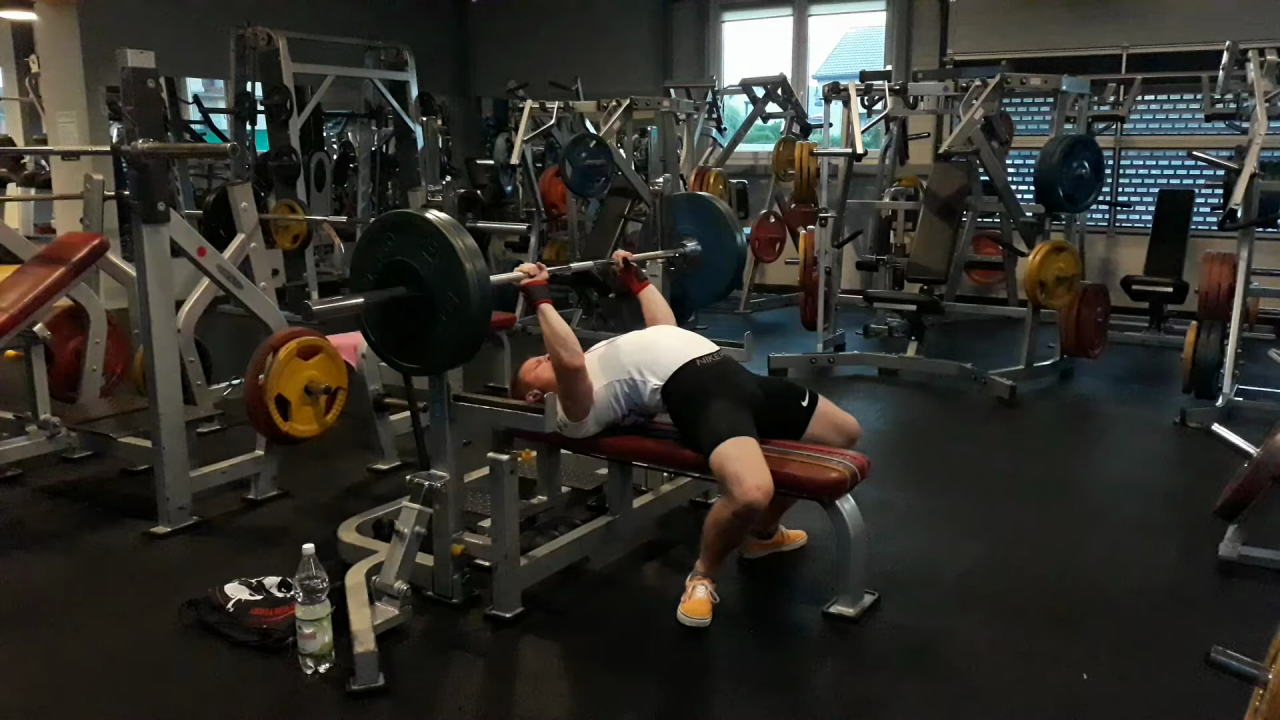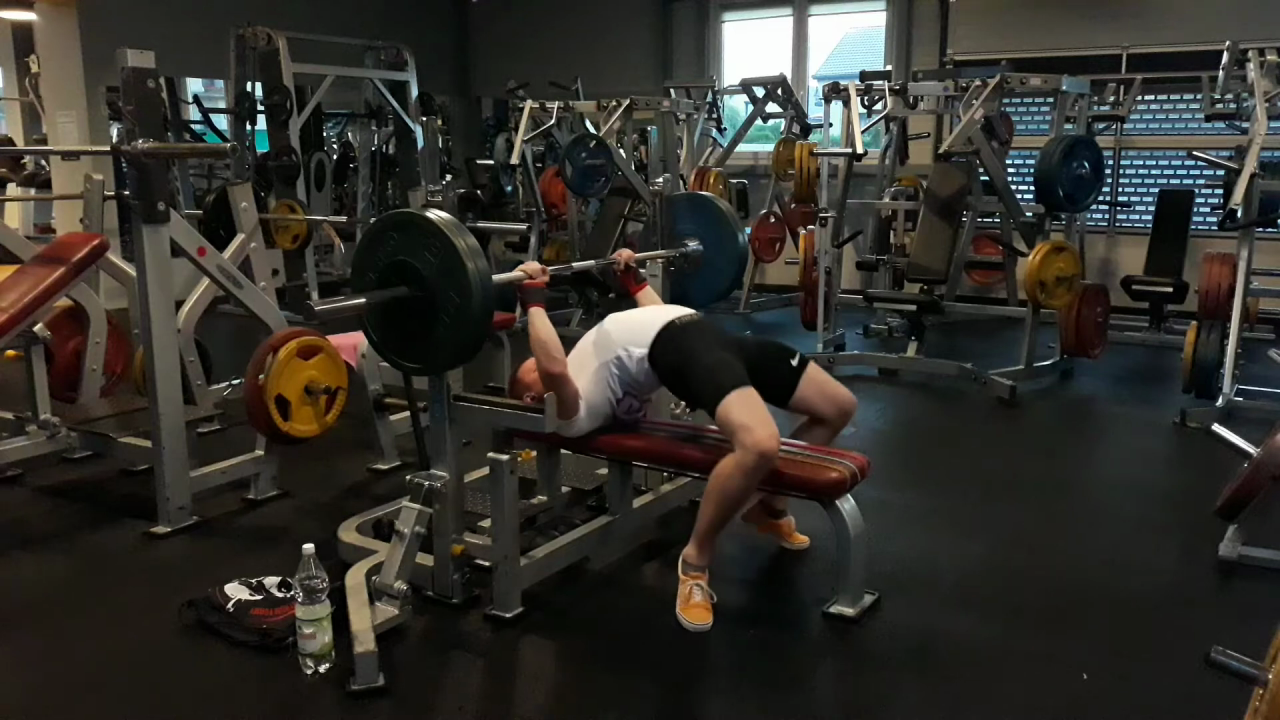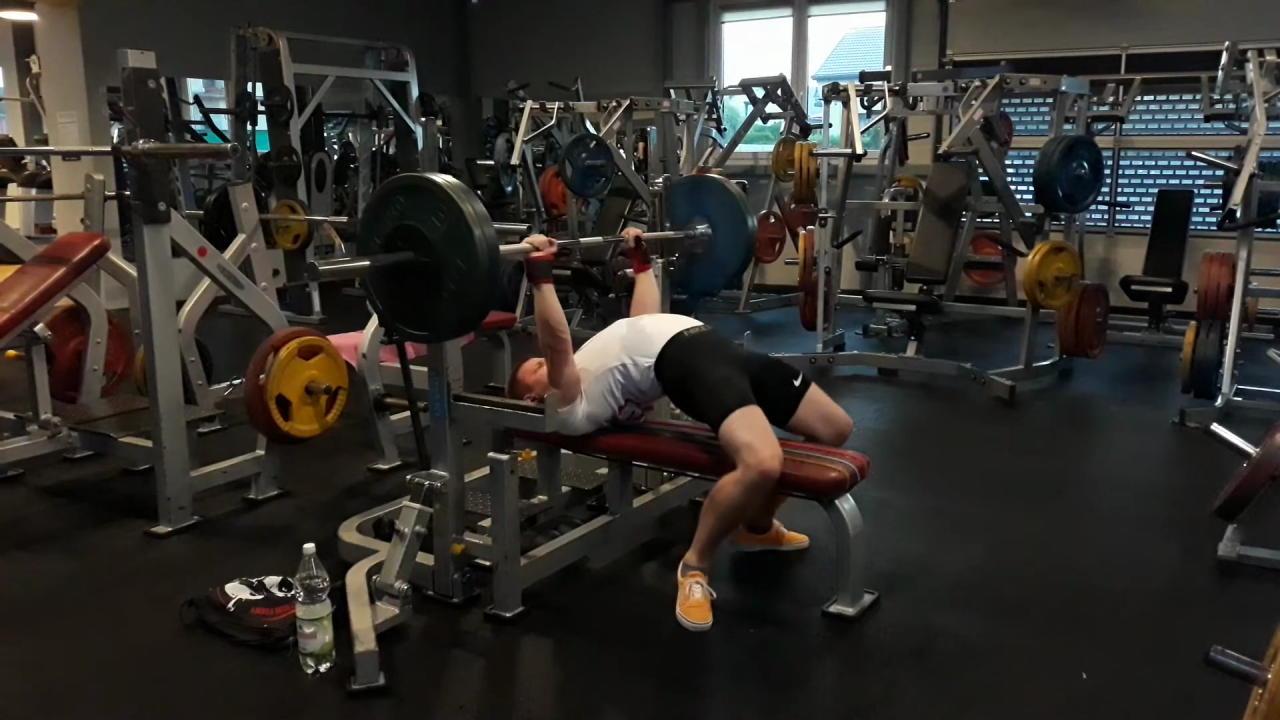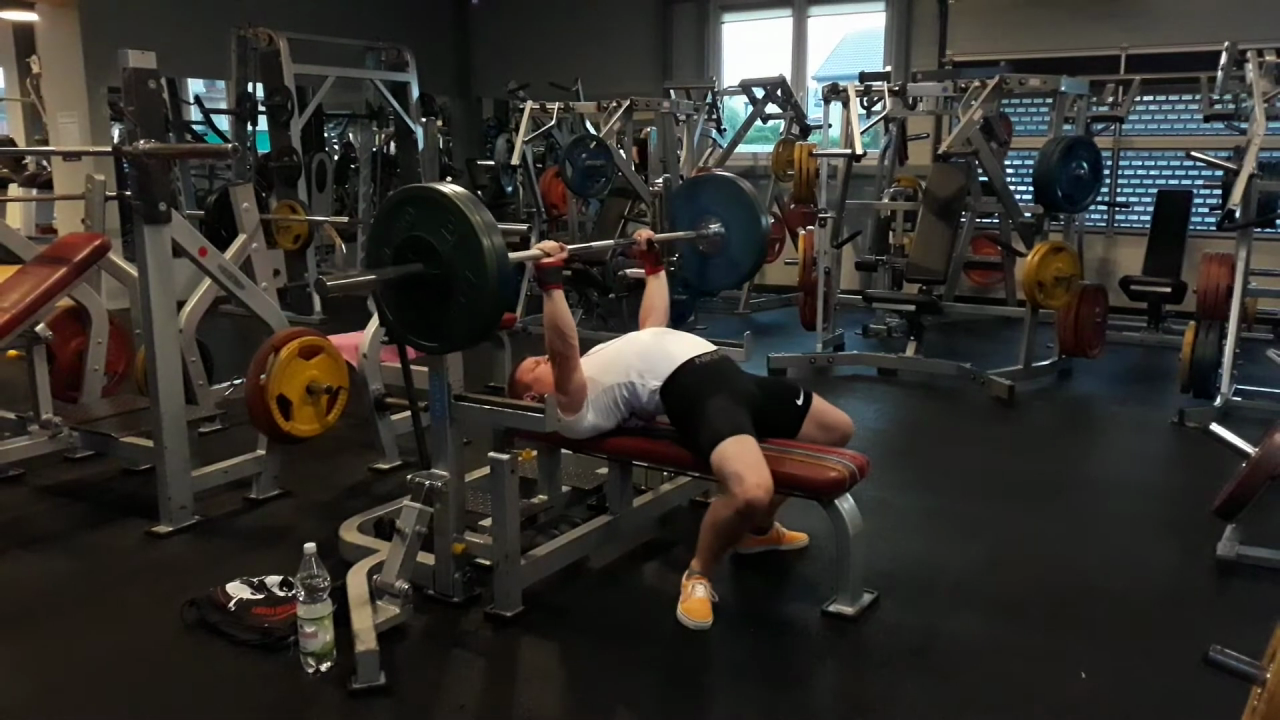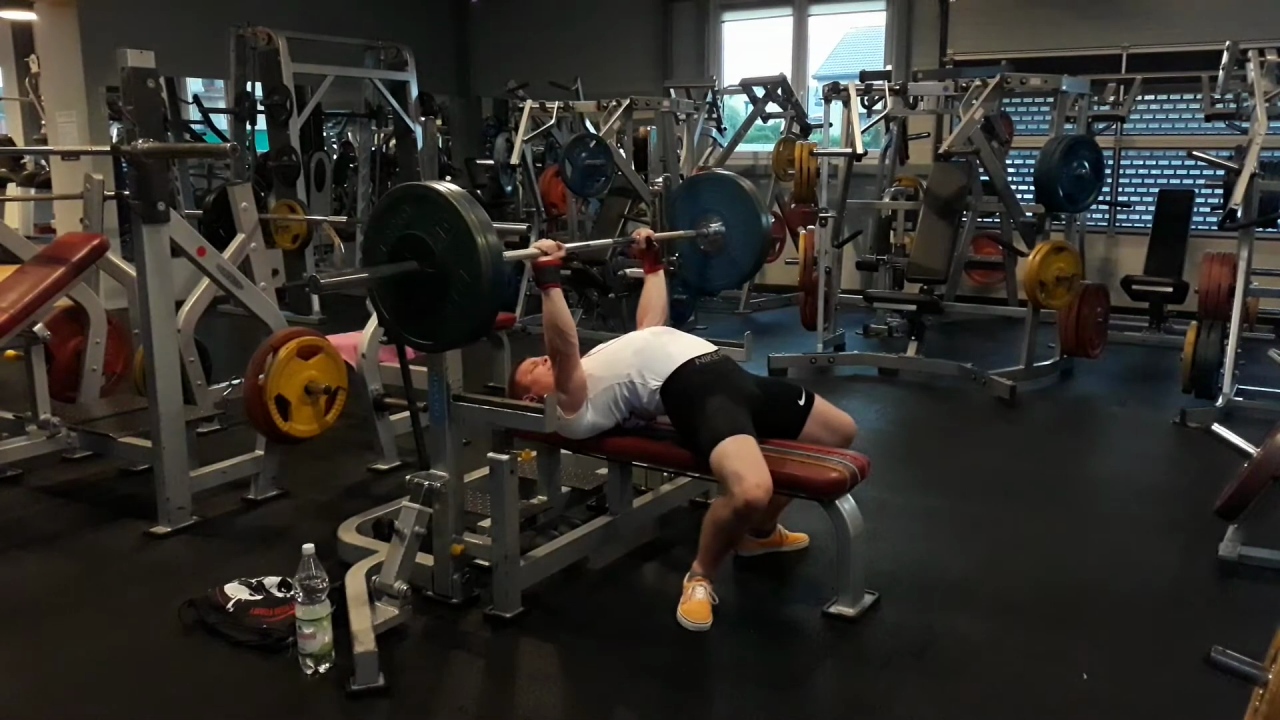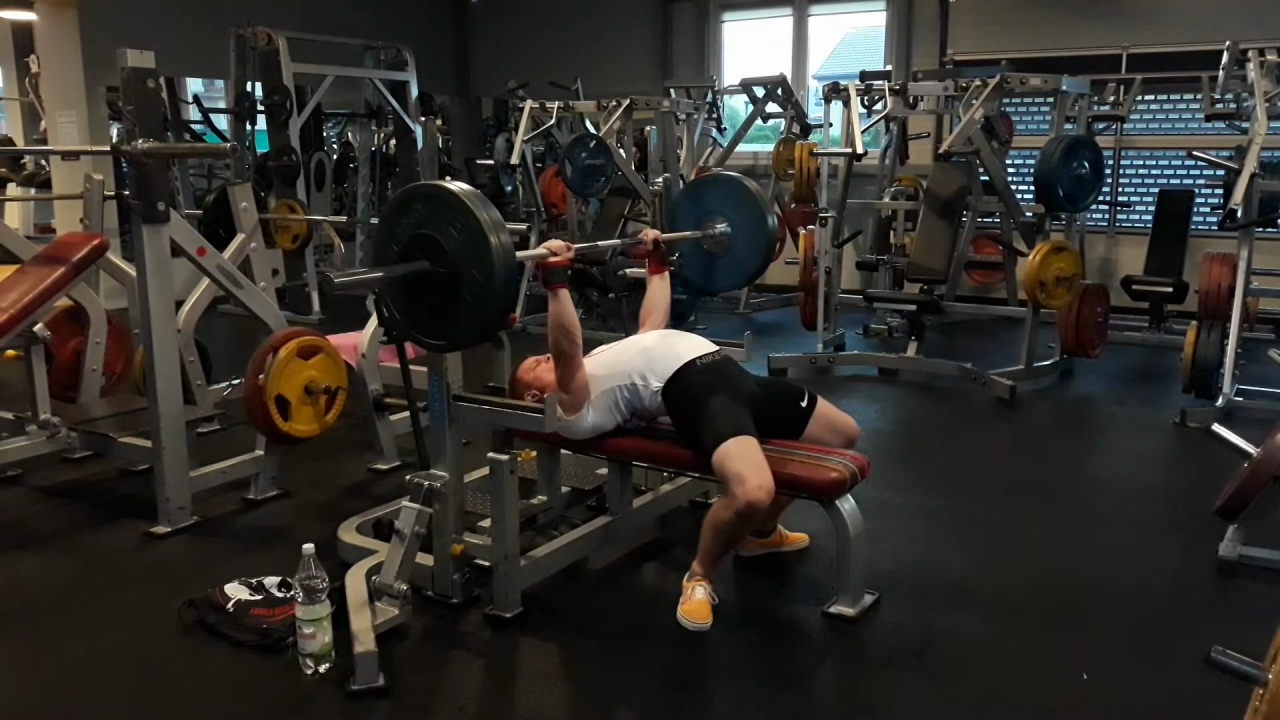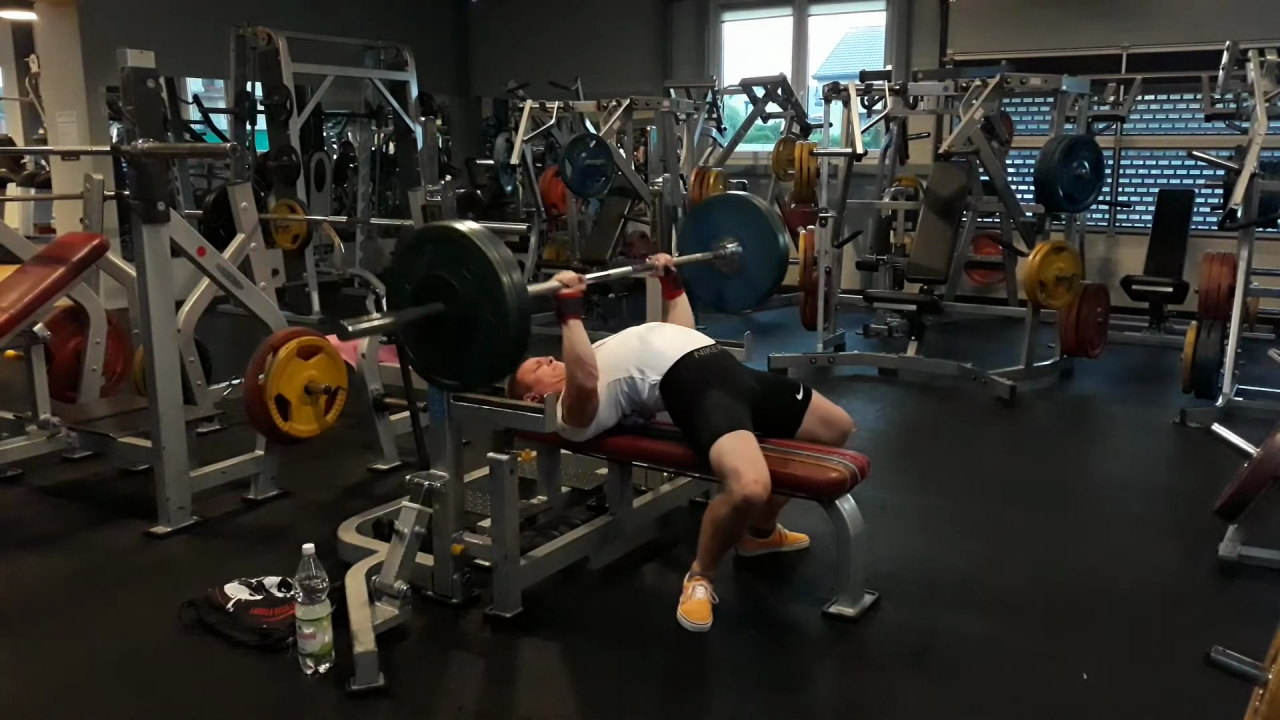
dt=0.7s
person 1, frame 1
left shoulder: (604, 366)
right shoulder: (574, 413)
left elbow: (665, 329)
right elbow: (571, 361)
left wrist: (635, 278)
right wrist: (540, 299)
left knee: (845, 434)
right knee: (752, 494)
left ankle: (763, 532)
right ankle: (702, 575)
person 1, frame 2
left shoulder: (596, 370)
left elbow: (656, 315)
right elbow: (555, 369)
left wrist: (633, 279)
right wrist: (534, 300)
left knee: (839, 406)
right knee: (759, 445)
left ankle: (771, 508)
right ankle: (695, 561)
person 1, frame 3
left shoulder: (598, 370)
left elbow: (644, 321)
right elbow: (556, 342)
left wrist: (640, 258)
right wrist: (541, 274)
left knee: (835, 429)
right knee: (762, 465)
left ankle: (758, 525)
right ankle: (694, 567)
person 1, frame 4
left shoulder: (602, 366)
right shoulder: (572, 408)
left elbow: (653, 325)
right elbow: (563, 350)
left wrist: (653, 262)
right wrist: (550, 280)
left knee: (838, 431)
right knee: (752, 492)
left ankle: (758, 530)
right ankle: (698, 574)
person 1, frame 5
left shoulder: (602, 366)
right shoulder: (572, 408)
left elbow: (652, 324)
right elbow: (563, 347)
left wrist: (652, 259)
right wrist: (548, 279)
left knee: (840, 433)
right knee: (750, 492)
left ankle: (760, 532)
right ankle: (699, 577)
person 1, frame 6
left shoulder: (602, 367)
right shoulder: (575, 411)
left elbow: (653, 324)
right elbow: (566, 350)
left wrist: (657, 260)
right wrist: (555, 279)
left knee: (843, 436)
right knee: (752, 494)
left ankle: (761, 532)
right ankle: (699, 577)
person 1, frame 7
left shoulder: (608, 361)
right shoulder: (573, 412)
left elbow: (681, 333)
right elbow: (585, 382)
left wrist: (671, 282)
right wrist: (569, 309)
left knee: (838, 430)
right knee: (749, 488)
left ankle: (760, 530)
right ankle: (699, 576)
